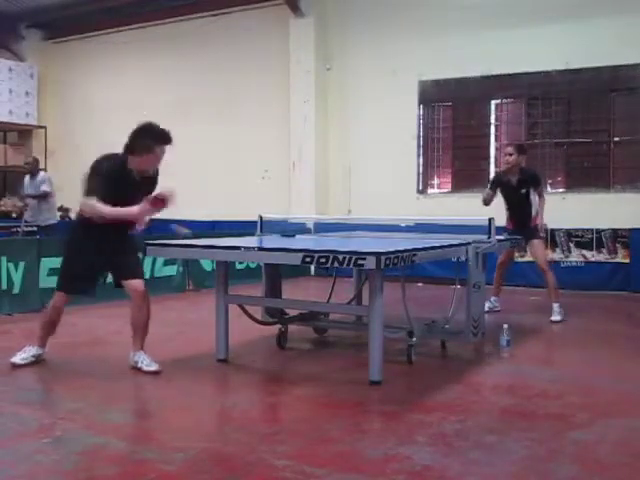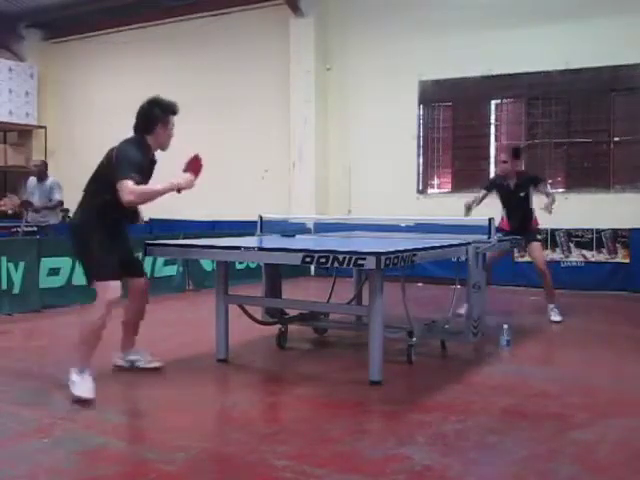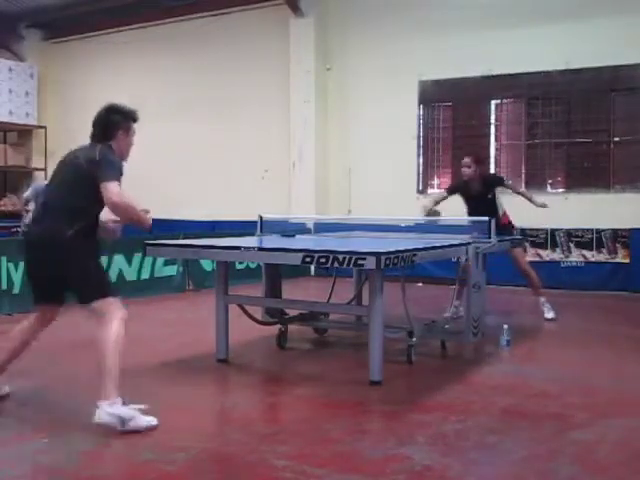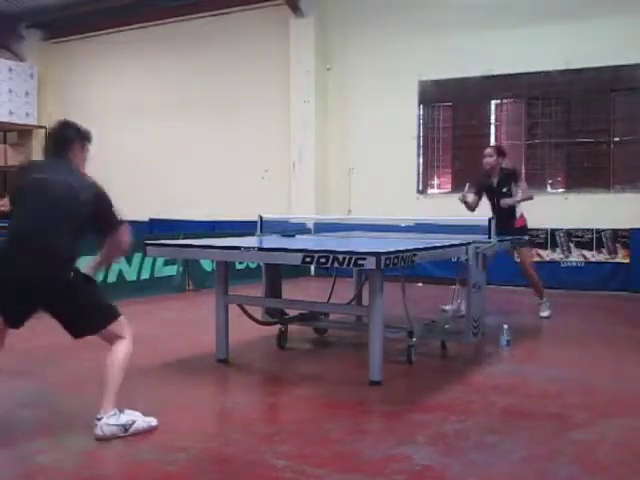
dt=0.4s
person 1, frame 1
left shoulder: (149, 175)
right shoulder: (105, 167)
right elbow: (88, 208)
left wrist: (143, 213)
right wrist: (130, 212)
left hip: (120, 239)
right hip: (87, 239)
left knee: (139, 291)
right knee: (61, 298)
left ankle: (138, 353)
right ankle: (38, 347)
person 1, frame 2
left shoulder: (143, 154)
right shoulder: (129, 153)
right elbow: (129, 195)
left wrist: (134, 210)
right wrist: (174, 185)
left hip: (111, 231)
right hip: (92, 231)
left knee: (139, 287)
right knee: (109, 296)
left ankle: (127, 352)
right ankle: (80, 372)
person 1, frame 3
left shoulder: (76, 156)
right shoulder: (107, 158)
right elbow: (114, 199)
left wrist: (94, 229)
right wrist: (143, 218)
left hip: (38, 240)
right hip: (64, 244)
left knee: (44, 313)
right knee: (114, 315)
right ankle: (111, 406)
person 1, frame 4
right shoulder: (88, 189)
right elbow: (121, 242)
right wrist: (99, 263)
right hip: (57, 275)
right knee: (121, 336)
right ankle: (108, 416)
person 2, frame 1
left shoulder: (530, 175)
right shoulder: (499, 178)
left elbow: (541, 196)
right elbow: (487, 202)
left wrist: (540, 216)
right wrist: (486, 197)
left hip: (531, 225)
right hip: (512, 226)
left knee: (543, 265)
right knee: (501, 264)
left ankle: (556, 306)
right ankle: (494, 301)
person 2, frame 2
left shoulder: (528, 178)
right shoulder: (496, 181)
left elbow: (550, 195)
right elbow: (477, 199)
left wrist: (549, 203)
right wrist: (470, 205)
left hip: (529, 228)
right hip: (507, 228)
left knee: (542, 267)
right knee: (484, 263)
left ankle: (552, 307)
person 2, frame 3
left shoulder: (491, 179)
right shoulder: (459, 186)
left elbow: (514, 188)
right elbow: (439, 199)
left wrist: (534, 201)
right wrist: (429, 206)
left hip: (502, 225)
left knee: (523, 266)
left ankle: (544, 303)
right ankle: (457, 305)
person 2, frame 4
left shoulder: (511, 174)
right shoulder: (482, 182)
left elbow: (529, 195)
right elbow: (472, 207)
left wrist: (514, 200)
right wrist: (465, 200)
left hip: (517, 227)
right hip: (498, 227)
left knee: (527, 269)
left ankle: (543, 302)
